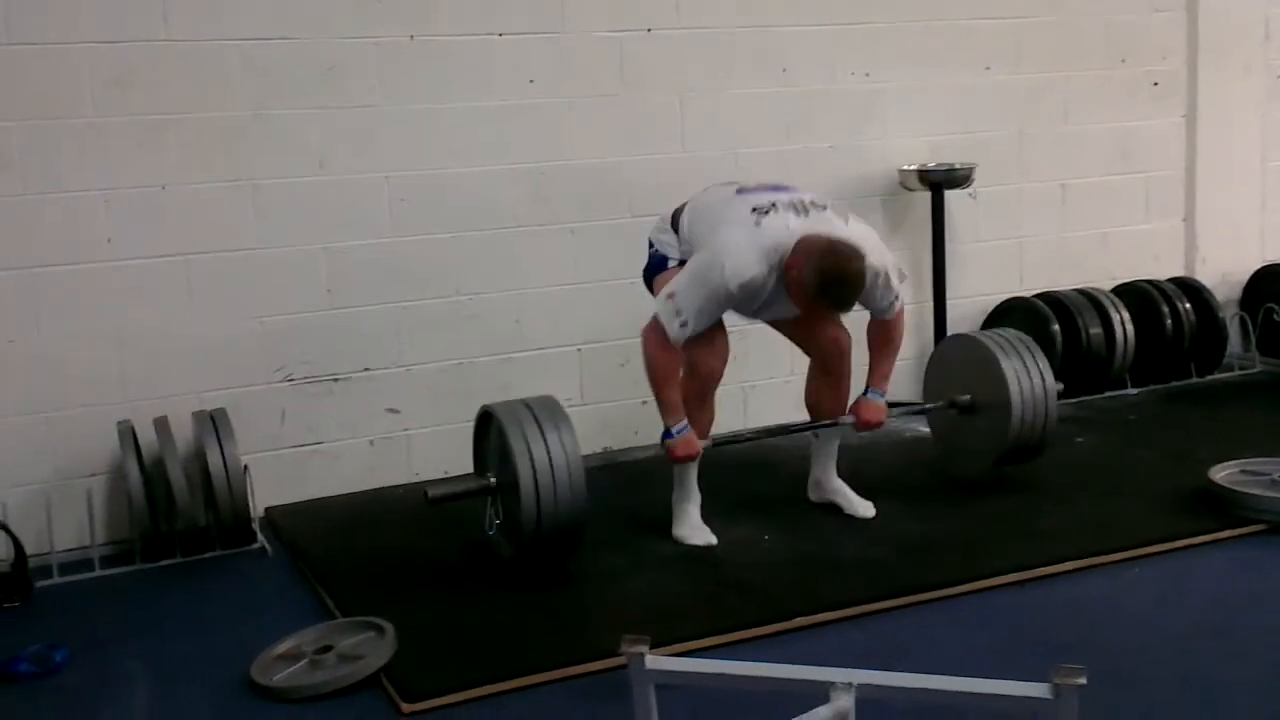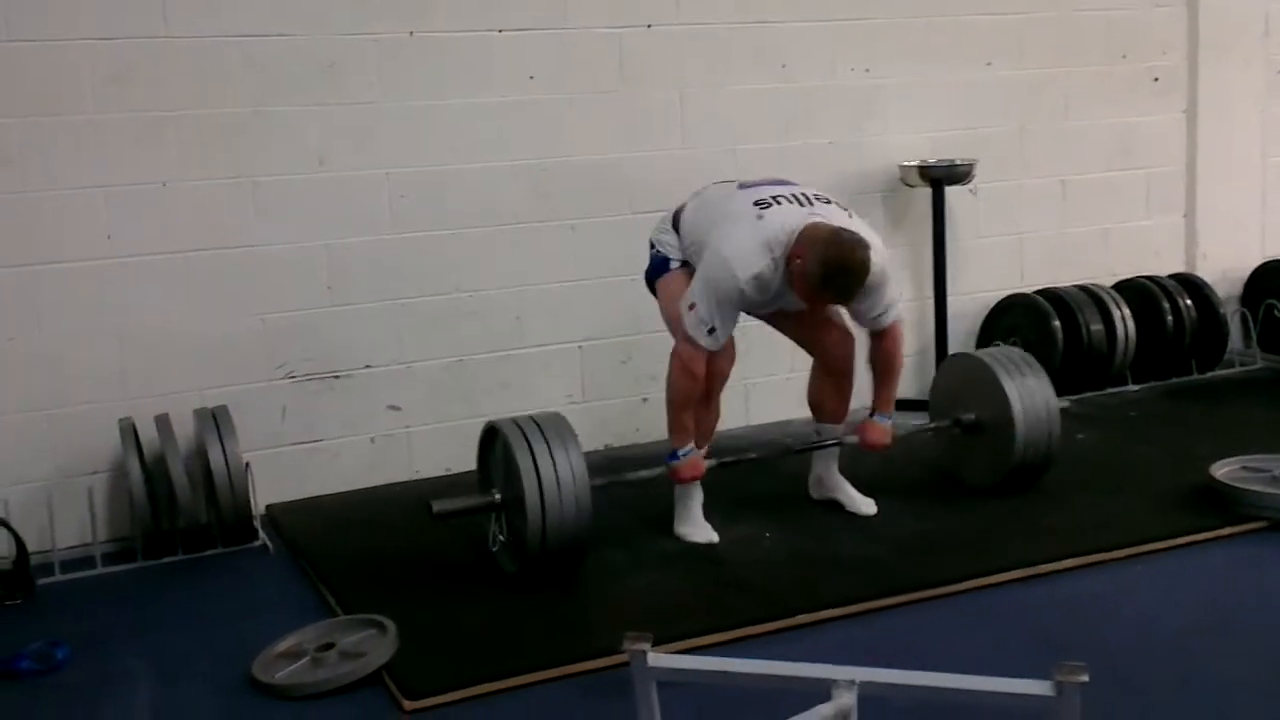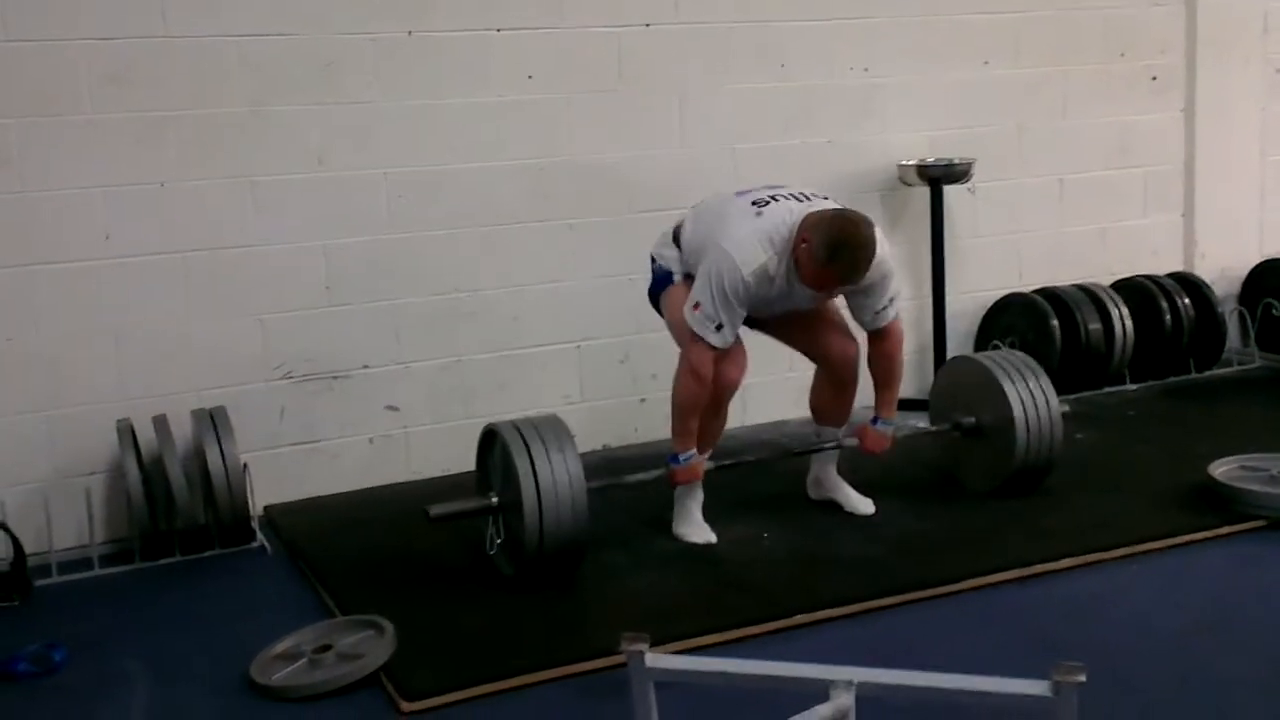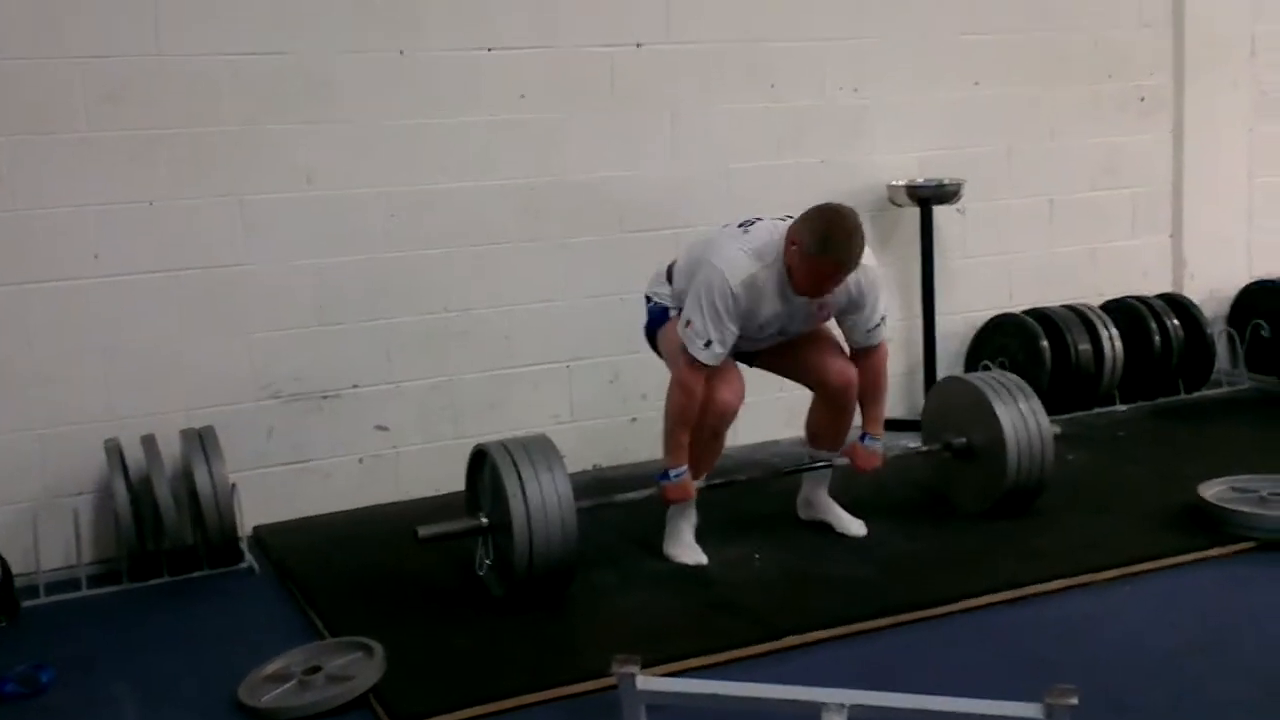
dt=0.2s
person 1, frame 1
left shoulder: (867, 260)
right shoulder: (732, 268)
left elbow: (891, 313)
right elbow: (657, 337)
left wrist: (875, 393)
right wrist: (676, 427)
right hip: (681, 247)
left knee: (834, 347)
right knee: (706, 365)
left ankle: (824, 477)
right ankle: (686, 503)
person 1, frame 2
left shoulder: (867, 258)
right shoulder: (740, 264)
left elbow: (886, 333)
right elbow: (690, 356)
left wrist: (882, 416)
right wrist: (683, 450)
left hip: (773, 249)
right hip: (683, 250)
left knee: (838, 347)
right knee: (714, 364)
left ankle: (826, 474)
right ankle: (688, 500)
person 1, frame 3
left shoulder: (869, 255)
right shoulder: (743, 257)
left elbow: (886, 333)
right elbow: (699, 356)
left wrist: (884, 419)
right wrist: (684, 453)
left hip: (774, 277)
right hip: (685, 267)
left knee: (843, 354)
right knee: (724, 371)
left ankle: (824, 473)
right ankle: (688, 500)
person 1, frame 4
left shoulder: (860, 271)
right shoulder: (734, 272)
left elbow: (870, 350)
right elbow: (691, 372)
left wrist: (872, 436)
right wrist: (674, 469)
right hip: (678, 306)
left knee: (842, 379)
right knee: (721, 398)
left ankle: (815, 495)
right ankle: (680, 518)
